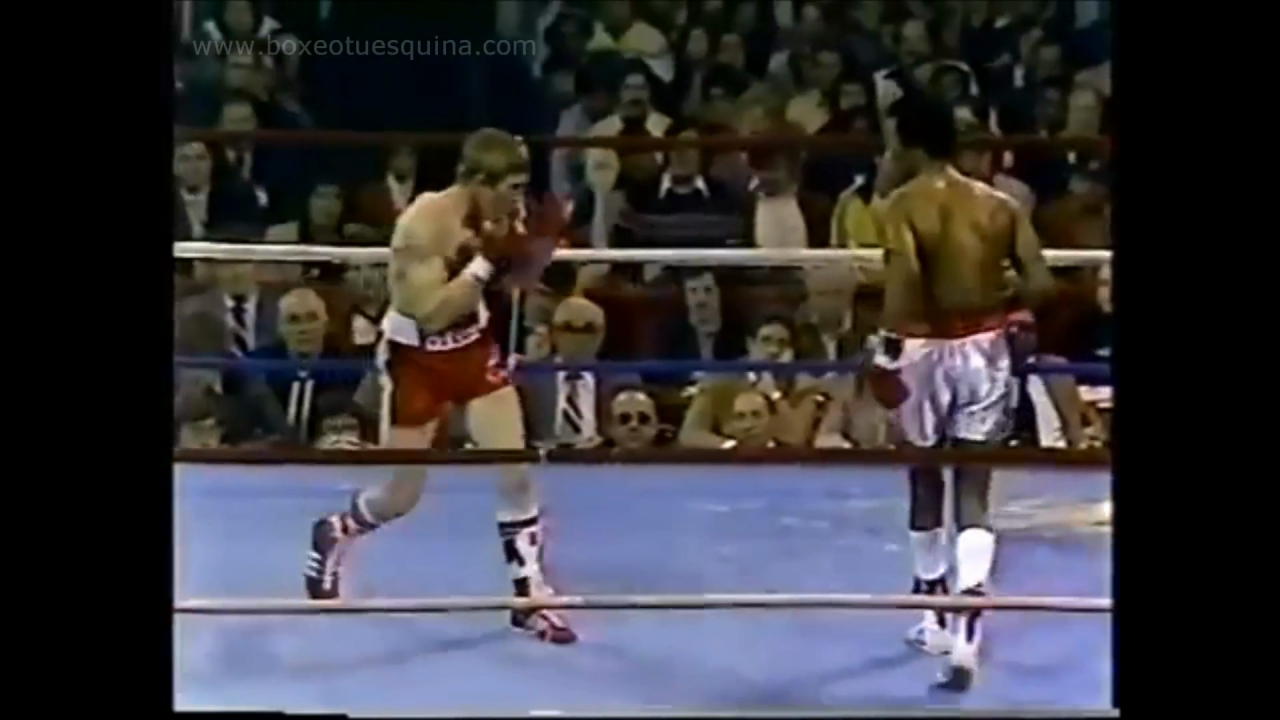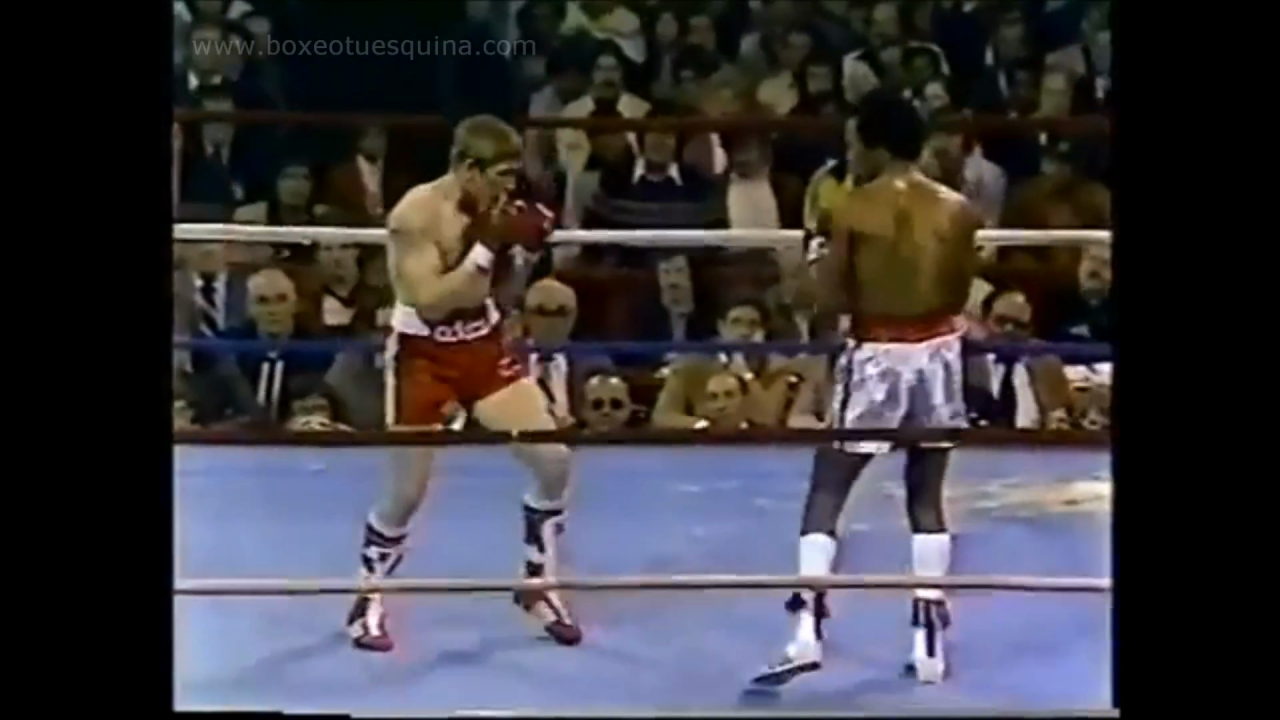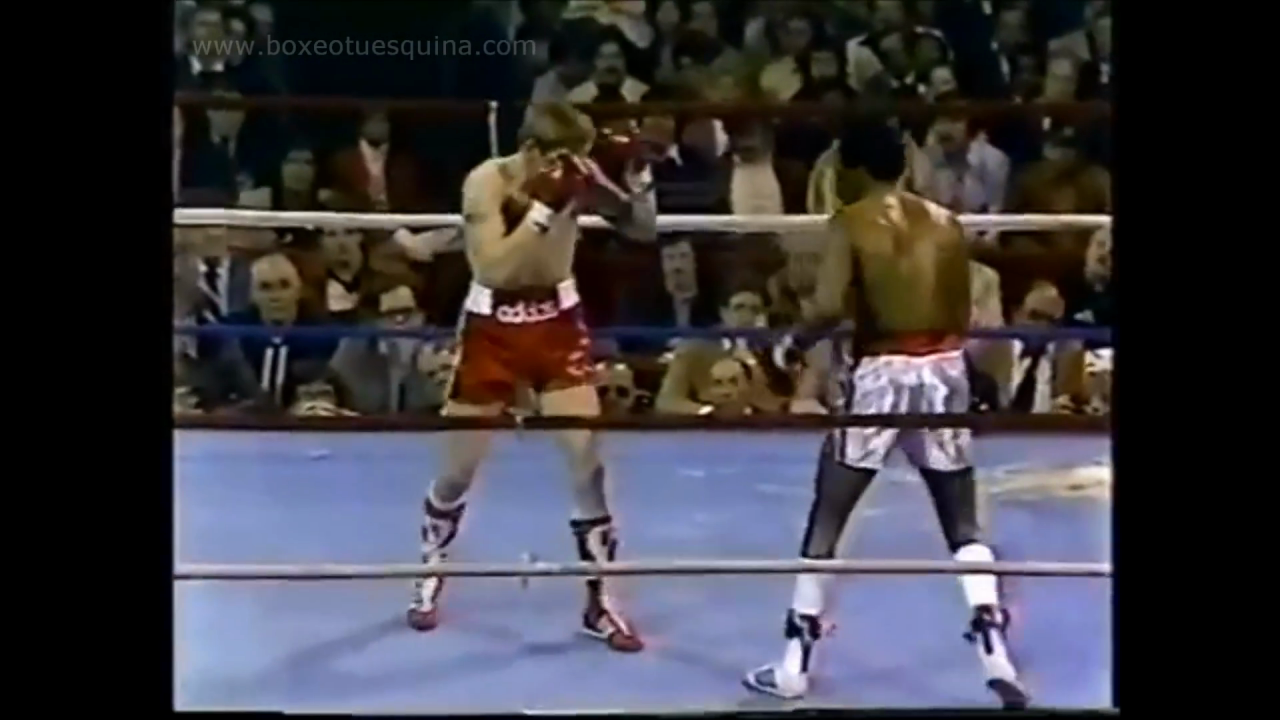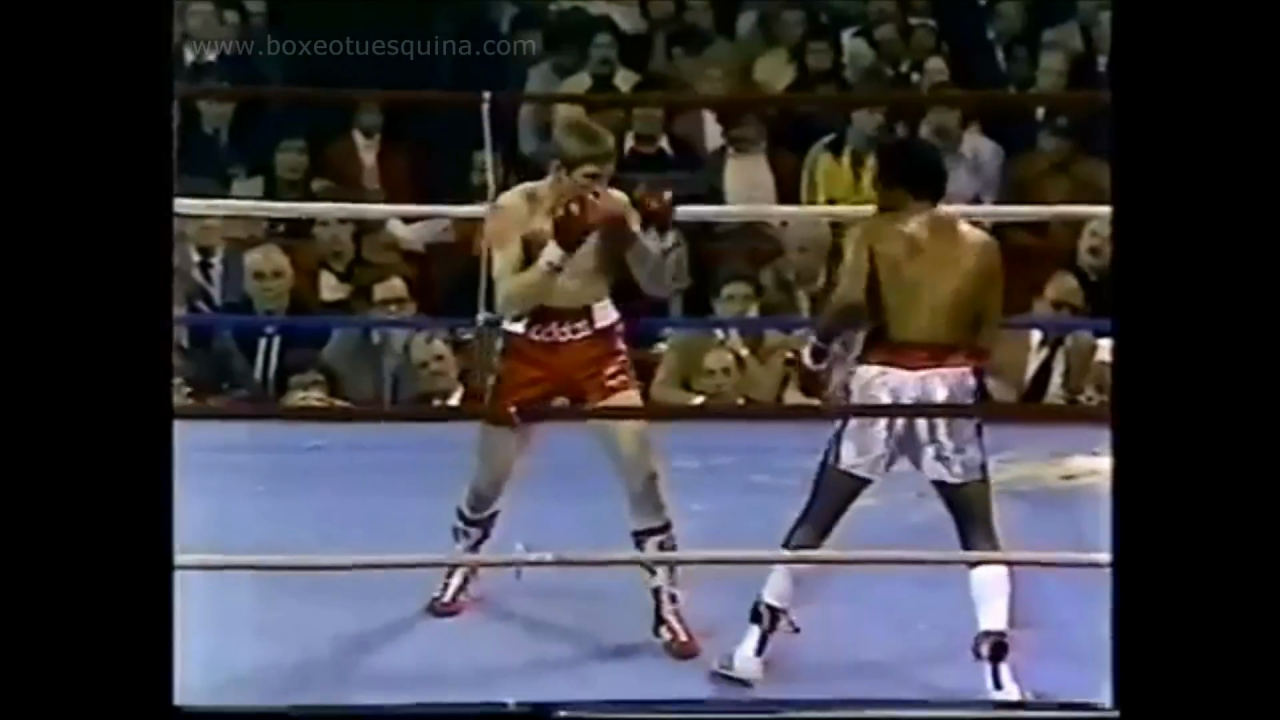
dt=0.4s
person 1, frame 1
left shoulder: (900, 205)
right shoulder: (999, 205)
left elbow: (904, 275)
right elbow: (1040, 285)
left wrist: (884, 354)
left hip: (926, 350)
right hip: (984, 348)
left knee: (924, 484)
right knee: (973, 494)
left ankle: (937, 616)
right ankle: (967, 628)
person 1, frame 2
left shoulder: (854, 208)
right shoulder: (958, 210)
left elbow: (831, 298)
right elbow: (957, 297)
left wrist: (819, 259)
left hip: (878, 357)
right hip: (939, 352)
left knee: (826, 494)
right knee: (926, 498)
left ankle: (808, 631)
right ankle: (928, 641)
person 1, frame 3
left shoulder: (850, 224)
right shoulder: (946, 223)
left elbow: (829, 307)
right elbow: (961, 316)
left wrist: (787, 349)
left hip: (880, 371)
right hip: (942, 367)
left knee: (828, 514)
right knee: (961, 521)
left ankle: (796, 661)
right ankle: (993, 650)
person 1, frame 4
left shoulder: (871, 234)
right shoulder: (980, 245)
left elbow: (850, 301)
right elbow: (986, 339)
left wrist: (816, 349)
left hip: (883, 381)
right hip: (951, 385)
left knee: (817, 518)
right knee: (979, 532)
left ankle: (753, 648)
right ankle: (999, 671)
person 2, frame 1
left shoulder: (491, 213)
right shoulder: (423, 223)
left elbow: (526, 276)
right elbow: (431, 314)
left wrist: (537, 239)
right wrist: (487, 261)
left hip: (474, 345)
right hip: (415, 353)
left knee: (516, 475)
right knee: (402, 496)
left ankle: (532, 597)
right ankle: (335, 534)
person 2, frame 2
left shoulder: (490, 204)
right shoulder: (418, 212)
left elbow: (500, 280)
right elbow: (431, 302)
left wrist: (531, 237)
right wrist: (487, 250)
left hip: (483, 342)
right hip: (422, 350)
left knee: (554, 459)
right knee: (407, 492)
left ankle: (539, 583)
right ankle: (369, 601)
person 2, frame 3
left shoulder: (574, 176)
right shoulder: (485, 183)
right elbow: (494, 267)
right wrist: (545, 208)
left hip: (558, 324)
right hip: (492, 330)
left knee: (589, 467)
right knee: (458, 470)
left ankle: (600, 600)
right ankle: (431, 573)
person 2, frame 4
left shoulder: (615, 206)
right shoulder: (513, 208)
right elbow: (509, 301)
left wrist: (654, 231)
right wrist: (559, 248)
left hip: (596, 342)
right hip: (528, 347)
left knee: (642, 474)
right knee: (488, 479)
left ankle: (666, 606)
right ankle: (461, 569)
